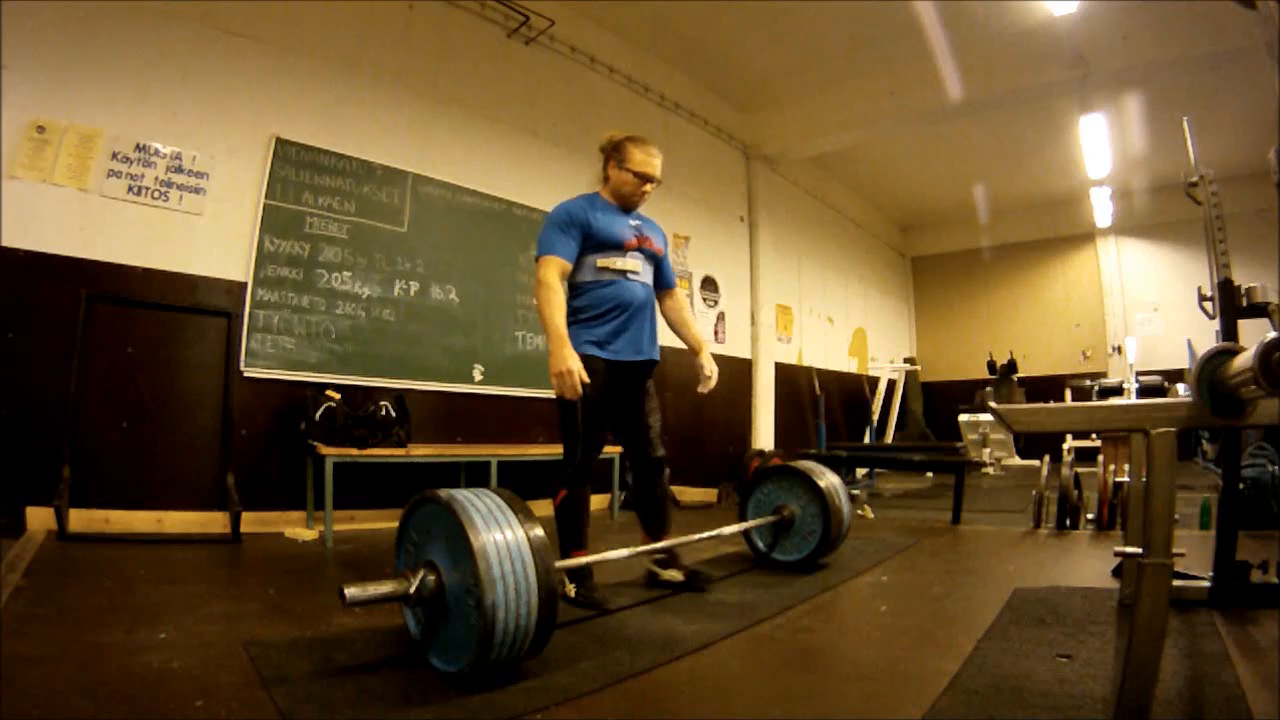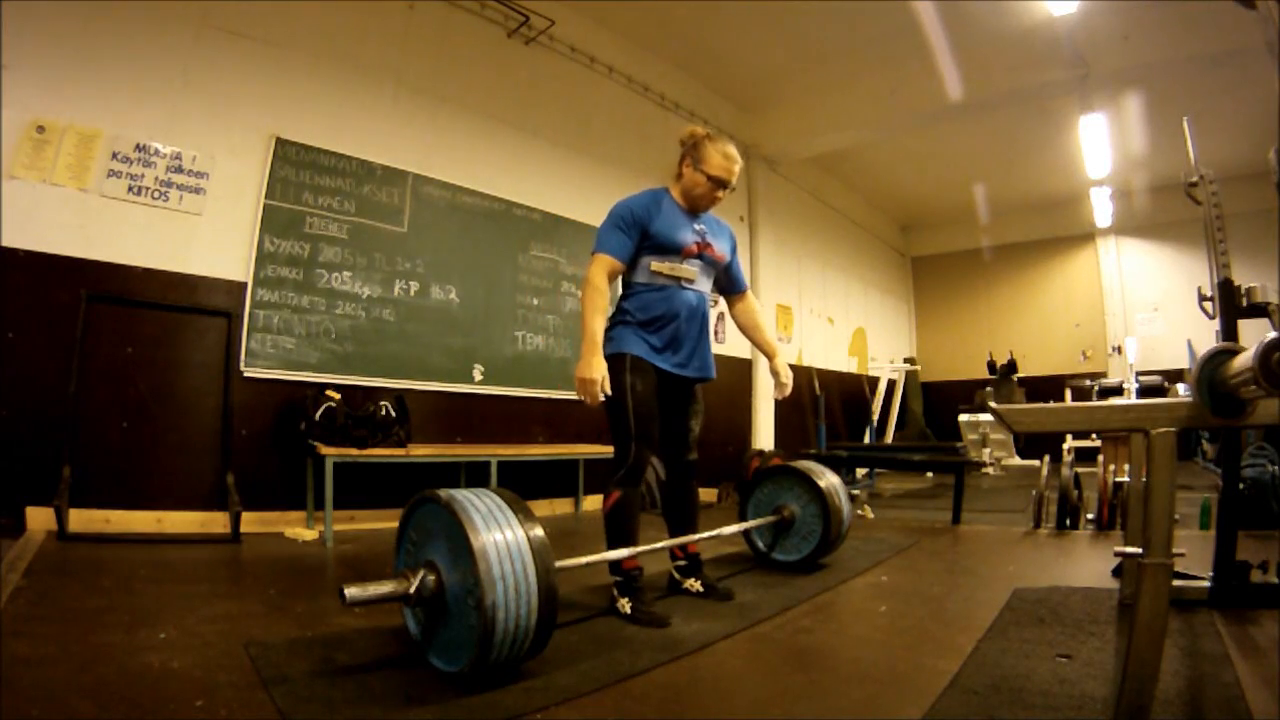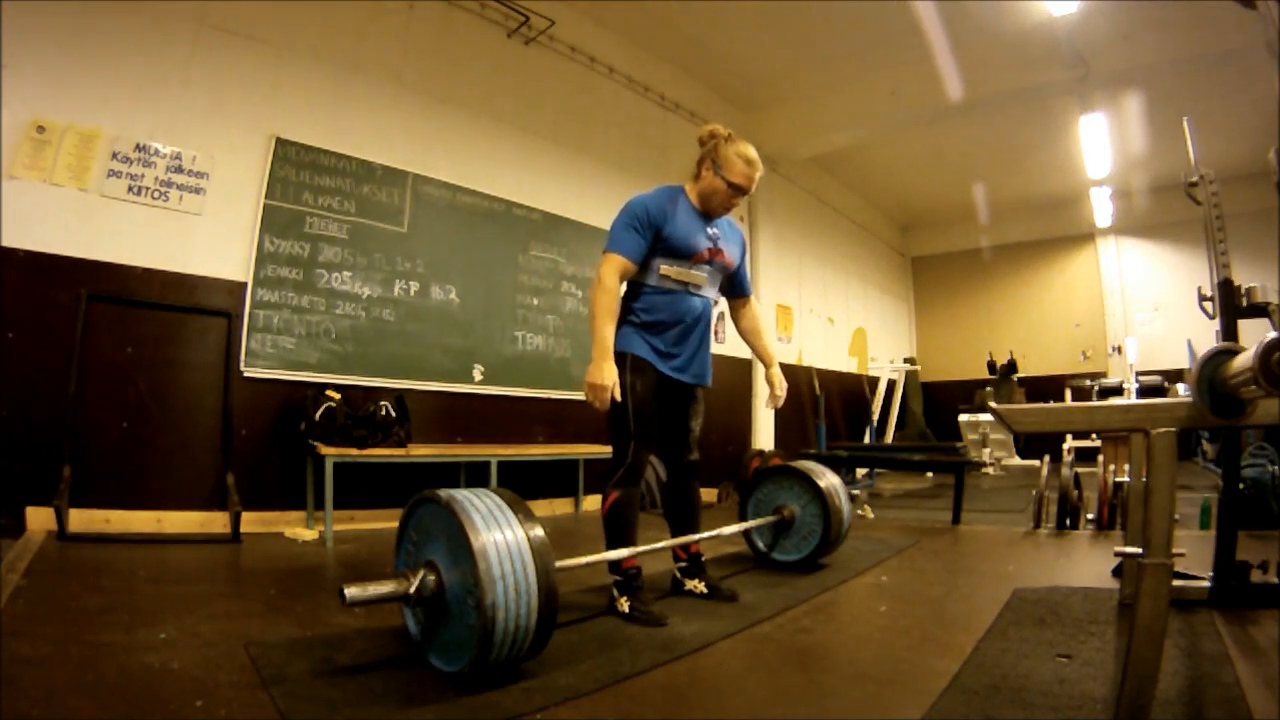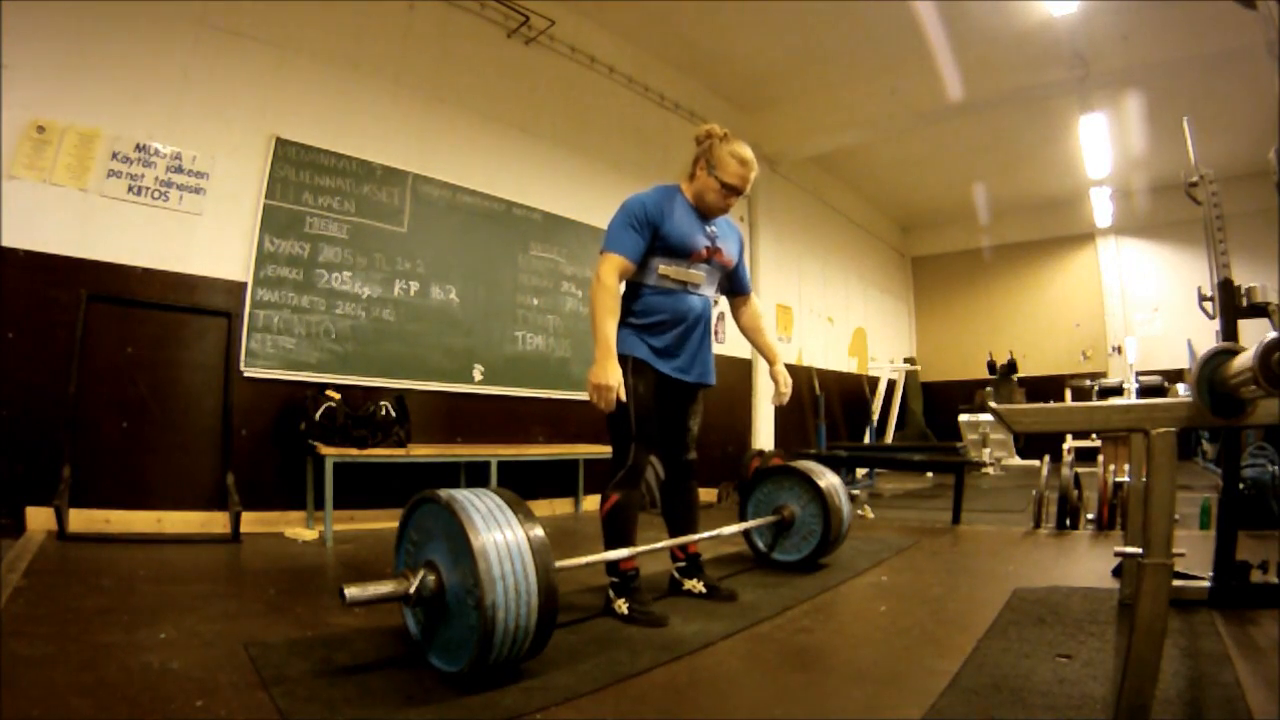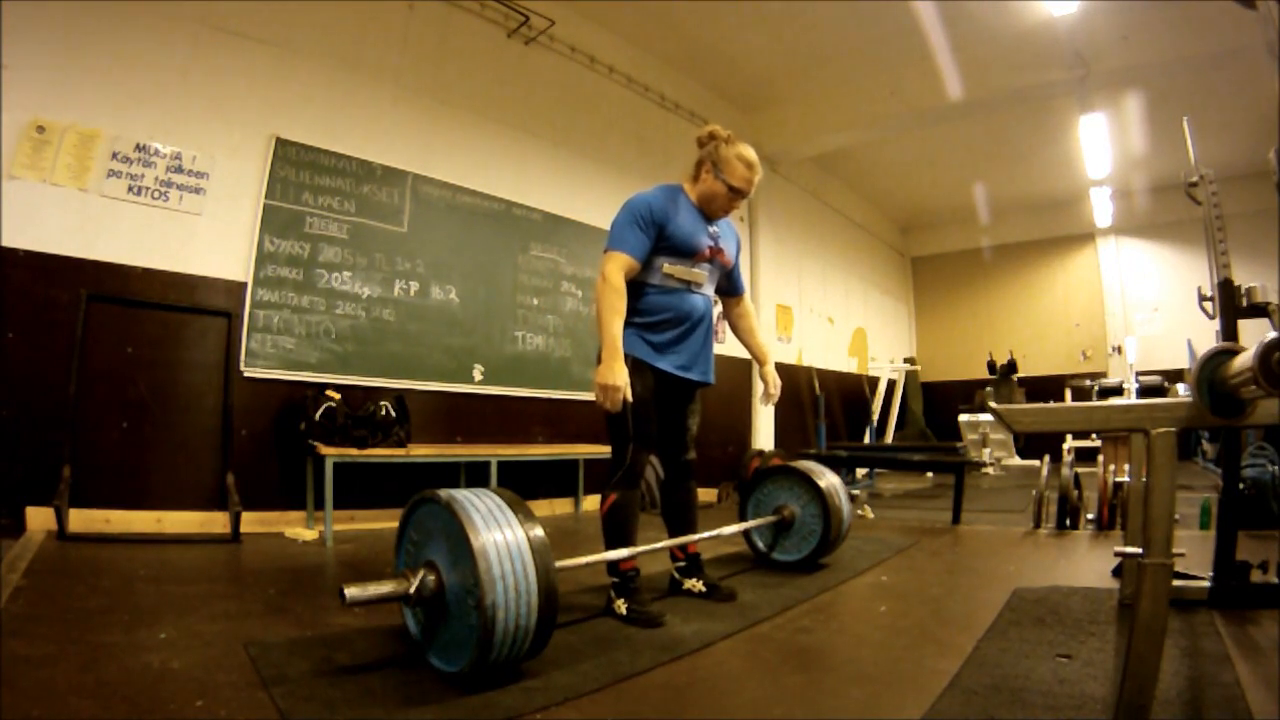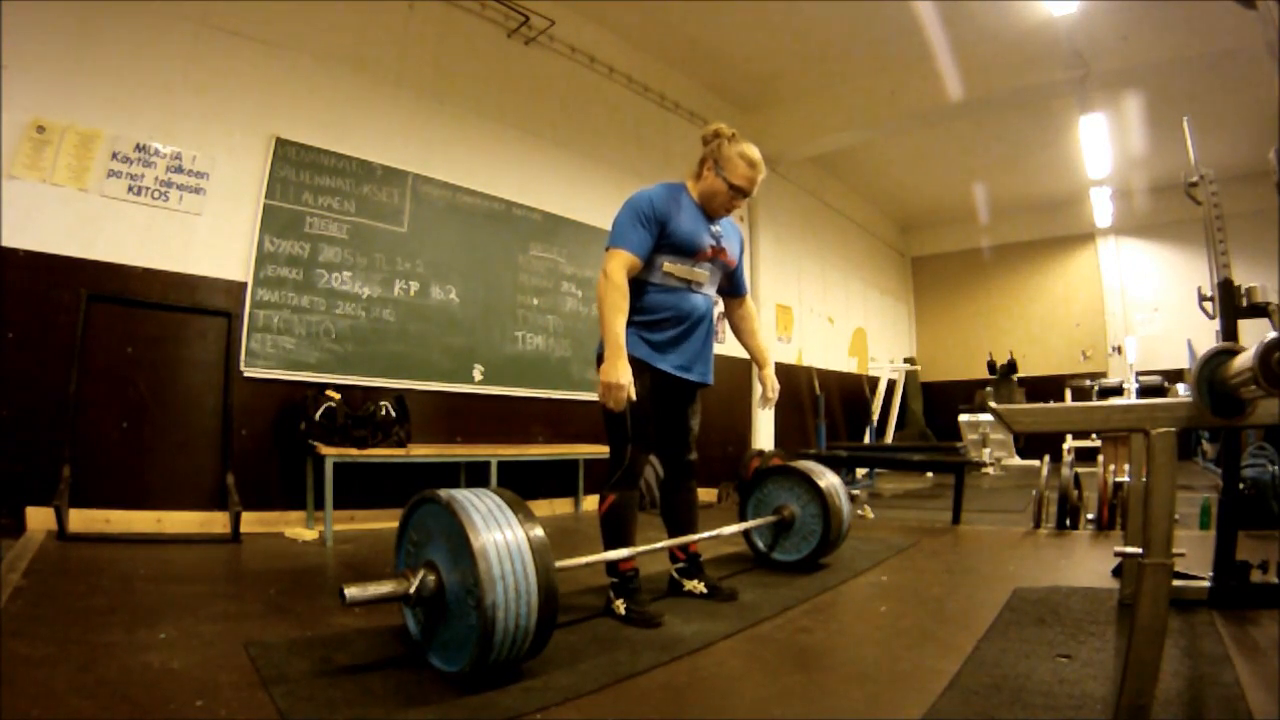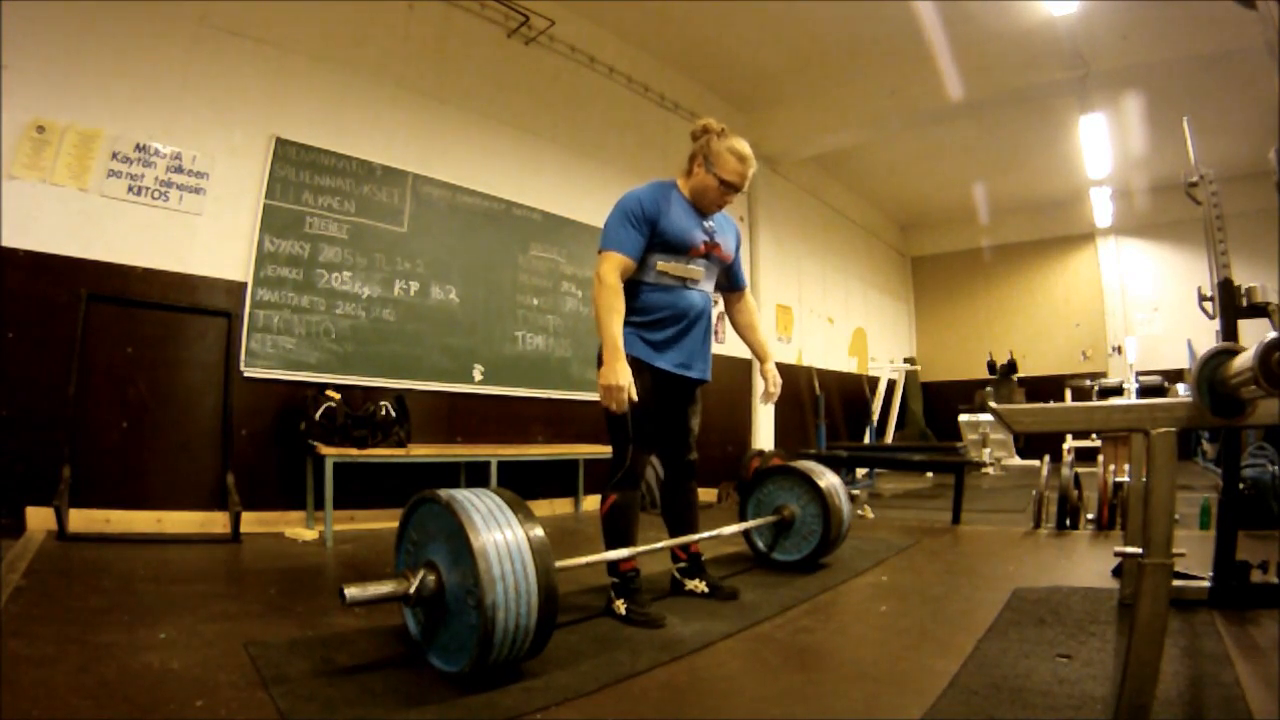
dt=0.7s
person 1, frame 1
left shoulder: (653, 232)
right shoulder: (575, 214)
left elbow: (670, 297)
right elbow: (550, 278)
left wrist: (701, 350)
right wrist: (560, 347)
left hip: (638, 359)
right hip: (589, 356)
left knee: (651, 459)
right knee: (582, 462)
left ankle: (662, 558)
right ankle: (575, 573)
person 1, frame 2
left shoulder: (722, 234)
right shoulder: (638, 210)
left elbow: (741, 302)
right elbow: (600, 276)
left wrist: (774, 356)
right wrist: (592, 350)
left hip: (688, 364)
right hip: (635, 354)
left knee: (683, 466)
right knee: (634, 463)
left ankle: (686, 567)
right ankle: (626, 584)
person 1, frame 3
left shoulder: (732, 237)
right shoulder: (650, 209)
left elbow: (743, 306)
right elbow: (610, 277)
left wrist: (771, 364)
right wrist: (602, 356)
left hip: (687, 366)
right hip: (638, 357)
left knee: (684, 466)
right knee: (631, 465)
left ankle: (689, 569)
right ankle: (625, 584)
person 1, frame 4
left shoulder: (730, 235)
right shoulder: (647, 207)
left elbow: (744, 304)
right elbow: (607, 276)
left wrist: (775, 360)
right wrist: (605, 356)
left hip: (688, 365)
right hip: (638, 357)
left knee: (681, 466)
right knee: (633, 465)
left ankle: (686, 570)
right ankle: (621, 586)
person 1, frame 5
left shoulder: (727, 236)
right shoulder: (651, 207)
left elbow: (737, 303)
right elbow: (613, 276)
left wrist: (765, 361)
right wrist: (612, 357)
left hip: (686, 365)
right hip: (638, 358)
left knee: (681, 465)
right knee: (631, 465)
left ankle: (687, 569)
right ankle: (623, 586)
person 1, frame 6
left shoulder: (731, 235)
right shoulder: (654, 204)
left elbow: (739, 305)
right elbow: (614, 273)
left wrist: (764, 363)
right wrist: (614, 355)
left hip: (687, 365)
right hip: (639, 358)
left knee: (682, 466)
right knee: (629, 464)
left ankle: (687, 569)
right ankle: (622, 586)
person 1, frame 7
left shoulder: (727, 230)
right shoulder: (645, 204)
left elbow: (738, 299)
right elbow: (609, 276)
left wrist: (765, 358)
right wrist: (613, 358)
left hip: (686, 364)
right hip: (638, 358)
left knee: (683, 466)
right knee: (631, 466)
left ankle: (689, 569)
right ankle: (623, 587)
